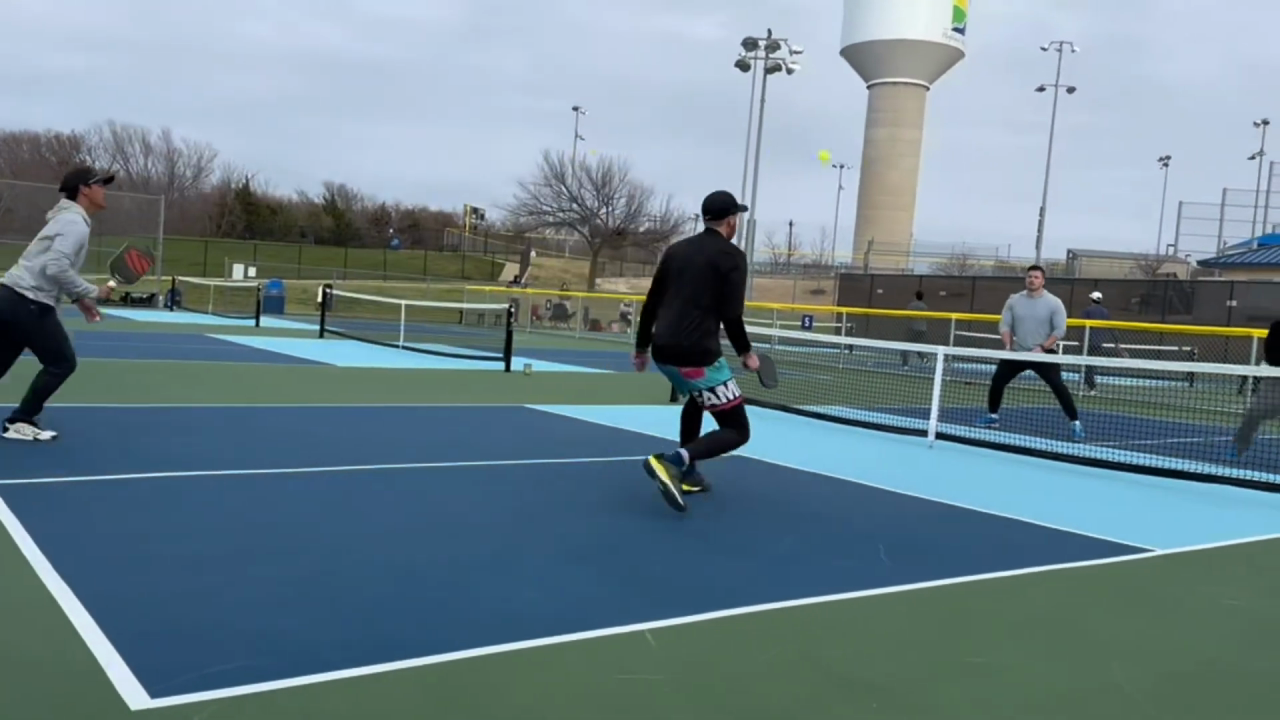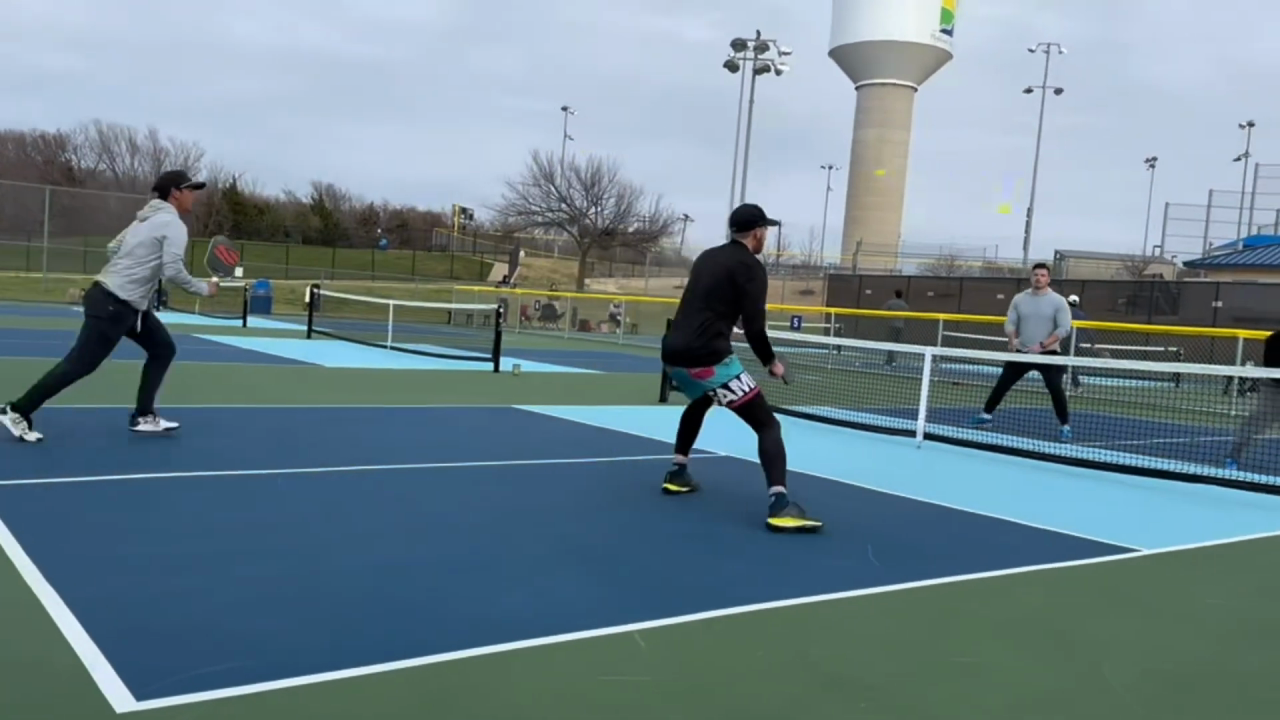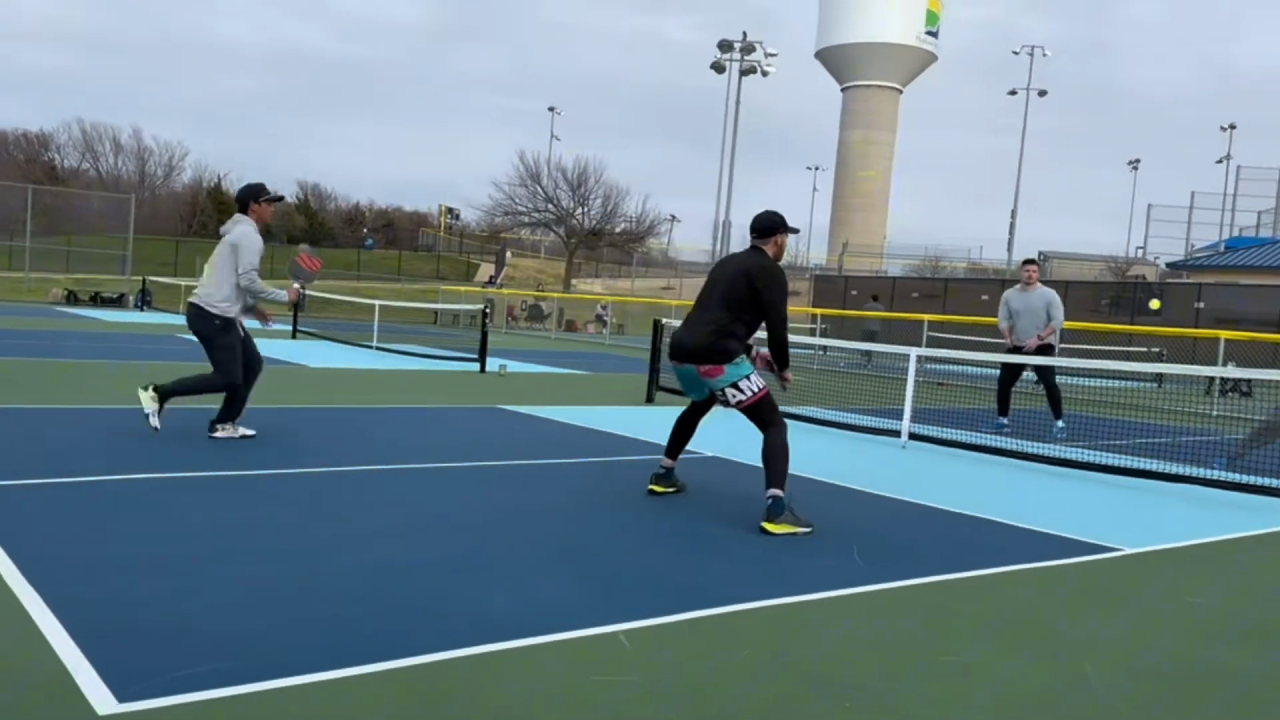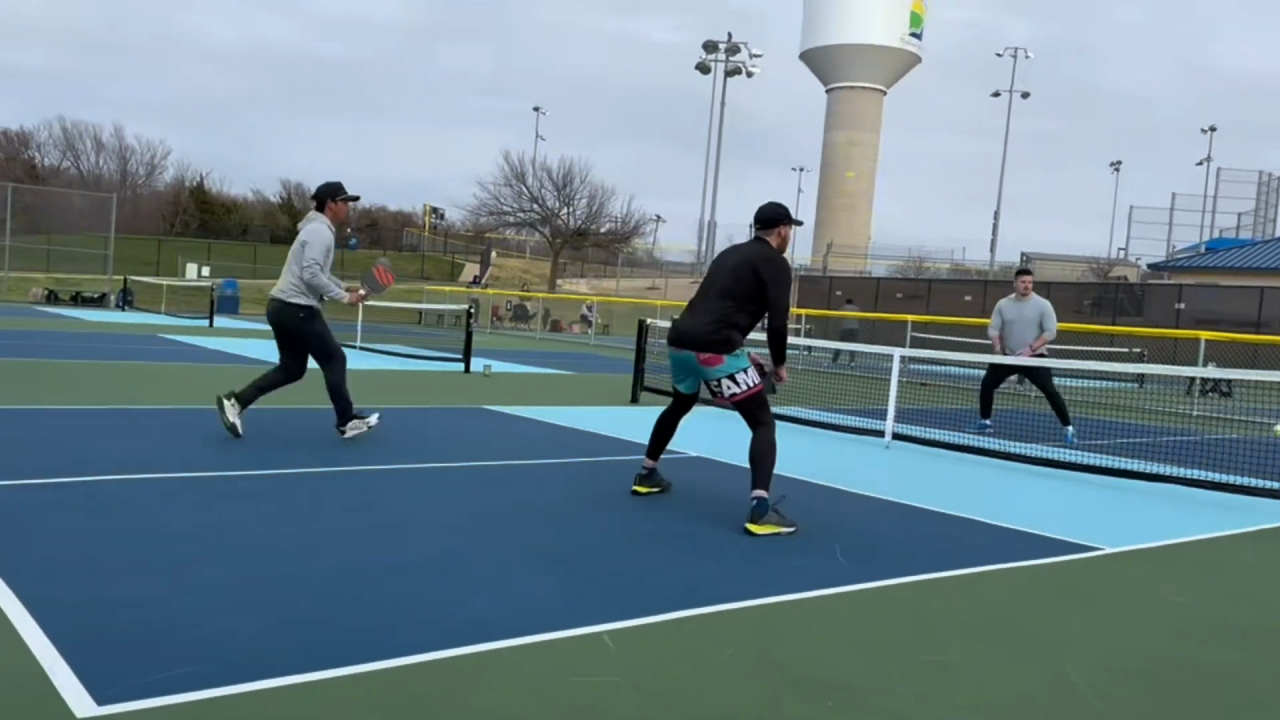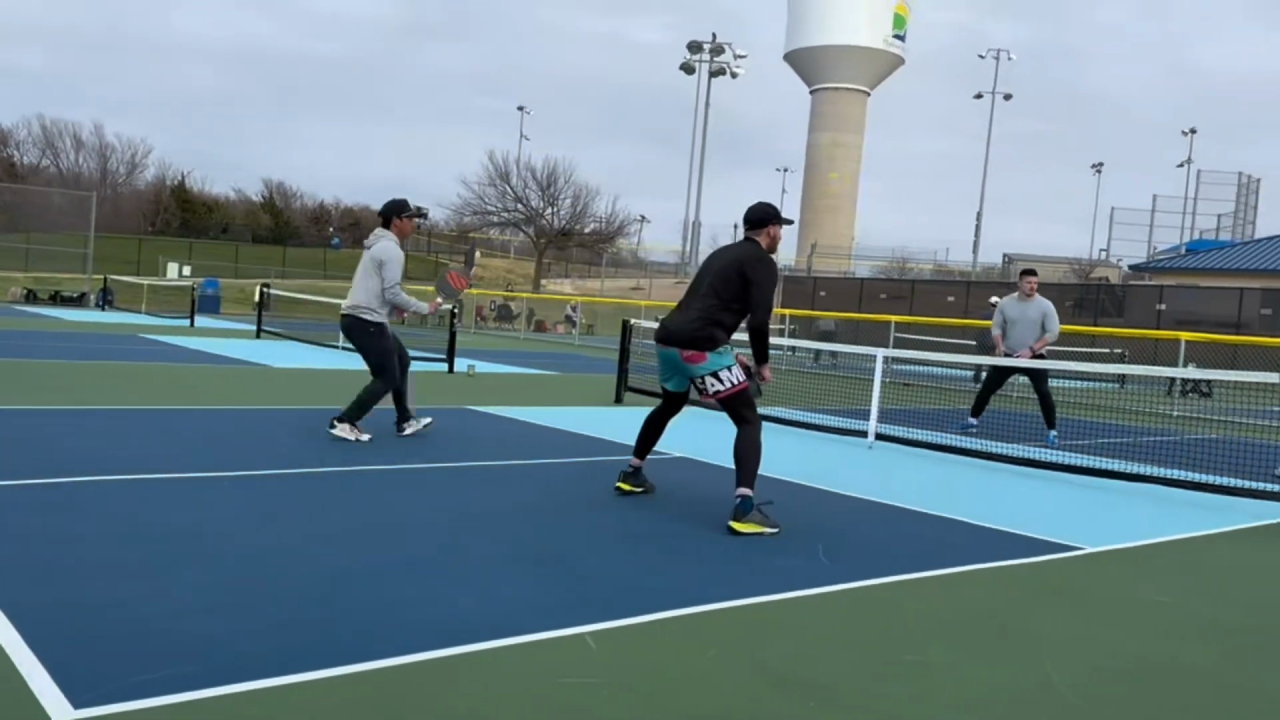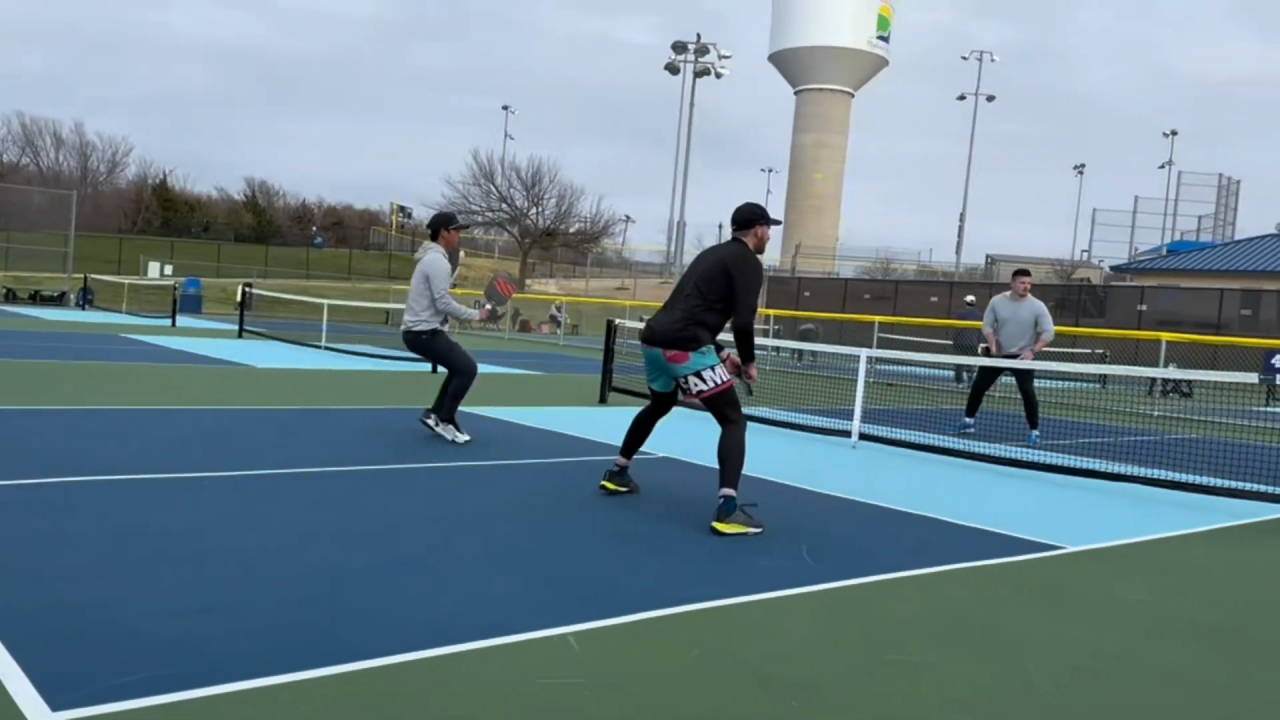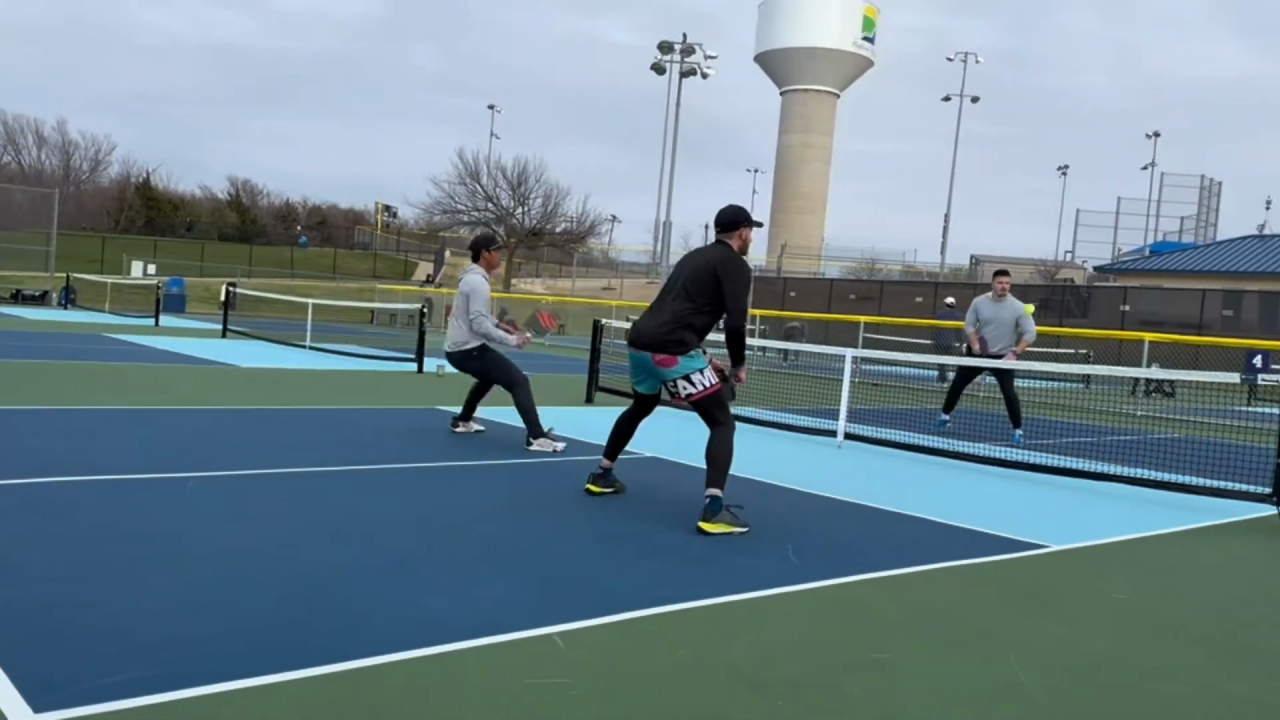
dt=0.2s
person 1, frame 1
left shoulder: (676, 251)
right shoulder: (731, 256)
left elbow: (651, 302)
right elbow: (731, 315)
left wrist: (642, 348)
right wrist: (747, 353)
left hip: (665, 351)
right hip: (698, 354)
left knee: (696, 399)
right knee: (736, 430)
left ankle: (686, 472)
right ankle: (673, 461)
person 1, frame 2
left shoulder: (705, 257)
right shoulder: (750, 266)
right elbow: (753, 324)
right wrist: (771, 362)
left hip: (672, 353)
right hip: (706, 358)
left knee: (700, 401)
right knee: (768, 426)
left ankle: (677, 473)
right ankle: (780, 504)
person 1, frame 3
left shoulder: (726, 262)
right shoulder: (770, 271)
right elbow: (776, 328)
left wrist: (750, 352)
right wrist: (783, 368)
left hip: (680, 351)
right hip: (715, 358)
left knee: (699, 405)
right knee: (774, 425)
left ankle: (663, 475)
right ankle: (776, 509)
person 1, frame 4
left shoulder: (729, 253)
right shoulder: (775, 263)
right elbow: (777, 322)
left wrist: (740, 355)
right wrist: (779, 364)
left hip: (680, 340)
right hip: (713, 349)
left knee: (680, 404)
right knee: (763, 424)
left ankle: (646, 475)
right ankle: (760, 510)
person 1, frame 5
left shoulder: (722, 254)
right shoulder: (762, 262)
right elbow: (758, 322)
left wrist: (729, 355)
right wrist: (762, 363)
left hip: (668, 338)
right hip: (698, 346)
left knee: (670, 405)
right knee: (749, 421)
left ankle: (631, 474)
right ankle: (744, 509)
person 1, frame 6
left shoulder: (712, 254)
right shoulder: (748, 262)
right elbow: (743, 322)
left wrist: (720, 354)
right wrist: (749, 362)
left hip: (654, 337)
right hip: (682, 346)
left knee: (659, 404)
right knee: (733, 421)
left ankle: (616, 473)
right ankle: (727, 509)
person 1, frame 7
left shoulder: (693, 257)
right shoulder: (736, 265)
right elbow: (735, 324)
left wrist: (702, 358)
right wrist: (738, 365)
left hip: (639, 340)
right hip: (671, 350)
left knee: (641, 406)
right knee: (722, 423)
left ankle: (601, 475)
right ankle: (713, 509)
person 2, frame 1
left shoulder: (69, 220)
right shoulder: (75, 223)
right elbow: (56, 268)
left wrist: (78, 298)
right wrist: (92, 291)
right hip: (27, 303)
right knee: (62, 364)
person 2, frame 2
left shoulder: (149, 219)
right shoulder: (174, 225)
left elbow: (113, 248)
right elbow: (173, 272)
right wrist: (204, 288)
left hip: (125, 302)
right hip: (116, 303)
left knee: (164, 349)
right knee: (80, 363)
left ankle: (143, 415)
person 2, frame 3
left shoulder: (236, 232)
right shoulder: (249, 236)
right elbow: (247, 281)
left wrist: (252, 307)
right wrist: (283, 296)
left hip: (211, 313)
right hip: (214, 316)
left knee: (251, 364)
right knee: (229, 380)
left ankle: (224, 423)
right ankle: (157, 393)
person 2, frame 4
left shoulder: (315, 229)
right shoulder: (320, 232)
right elbow: (311, 274)
left wrist: (344, 288)
right wrist: (343, 297)
left hip: (281, 306)
right hip: (296, 308)
left knee: (292, 369)
right knee: (334, 359)
left ankle: (235, 401)
right ankle: (347, 421)
person 2, frame 5
left shoulder: (377, 245)
right shoulder: (391, 250)
right elbow: (392, 293)
left wrist: (406, 306)
right wrist: (424, 307)
left hip: (355, 319)
right hip: (367, 323)
left knee: (401, 361)
right knee: (387, 378)
left ankle: (406, 420)
right ankle: (344, 422)
person 2, frame 6
left shoulder: (429, 257)
right shoulder: (438, 262)
right elbow: (443, 302)
left wrist: (454, 313)
right wrist: (475, 314)
left hip: (419, 330)
right hip: (424, 332)
left knee: (458, 369)
right knee: (467, 369)
left ankle: (444, 419)
right ankle: (441, 417)
person 2, frame 7
left shoulder: (471, 278)
right shoulder: (477, 282)
right elbow: (479, 323)
left wrist: (500, 332)
right wrist: (510, 339)
left hip: (459, 351)
right hip: (468, 351)
left knee: (490, 375)
right knee: (519, 382)
left ankle: (462, 420)
right ankle: (537, 437)
person 3, frame 1
left shoulder: (1054, 303)
right shoulder: (1013, 301)
left elbow: (1060, 330)
right elbow: (1004, 324)
left wrist: (1042, 348)
right wrist: (1007, 344)
left hip: (1045, 354)
right hip: (1017, 352)
left knee: (1058, 386)
right knee: (997, 381)
left ankle: (1075, 423)
right ankle: (992, 416)
person 3, frame 2
left shoulder: (1058, 301)
right shoulder: (1019, 299)
left elbow: (1064, 328)
right elbow: (1010, 323)
left wrist: (1042, 345)
right wrist: (1012, 341)
left hip: (1049, 353)
right hip: (1022, 352)
left knee: (1055, 388)
right knee: (1003, 383)
left ankle: (1065, 426)
right ankle: (986, 415)
person 3, frame 3
left shoulder: (1049, 295)
right shoulder: (1009, 295)
left elbow: (1058, 321)
right elbow: (1003, 319)
left wrist: (1039, 338)
right wrist: (1007, 337)
left hip: (1043, 347)
right hip: (1016, 347)
left knee: (1049, 383)
right knee: (1004, 382)
left ankle: (1059, 423)
right ankle: (1003, 420)
person 3, frame 4
left shoulder: (1043, 305)
right shoulder: (1003, 304)
left elbow: (1051, 332)
right elbow: (993, 328)
left wrist: (1031, 349)
right wrist: (996, 345)
left hip: (1035, 357)
right hip: (1007, 355)
left knee: (1050, 391)
right knee: (986, 385)
left ankle: (1068, 428)
right ankle: (985, 421)
person 3, frame 5
left shoulder: (1046, 306)
right shoulder: (1006, 303)
left elbow: (1053, 333)
right elbow: (996, 327)
left wrist: (1032, 350)
right wrist: (999, 346)
left hip: (1034, 356)
right hip: (1007, 355)
left knee: (1043, 392)
right knee: (988, 386)
left ankle: (1052, 431)
right ankle: (973, 421)
person 3, frame 6
left shoulder: (1037, 307)
right shoulder: (997, 301)
left elbow: (1049, 332)
right elbow: (987, 325)
left wrist: (1033, 351)
right wrist: (992, 345)
left hip: (1022, 356)
right hip: (997, 353)
left knee: (1027, 391)
right knee: (978, 386)
left ankle: (1034, 431)
right ankle: (969, 421)
person 3, frame 7
left shoulder: (1018, 308)
right shoulder: (979, 302)
left elbow: (1030, 333)
right elbow: (969, 325)
left wrist: (1015, 353)
right wrist: (974, 344)
left hip: (1004, 356)
right hip: (978, 353)
left knee: (1008, 391)
right knee: (957, 383)
left ankle: (1017, 430)
right ankle: (945, 416)
